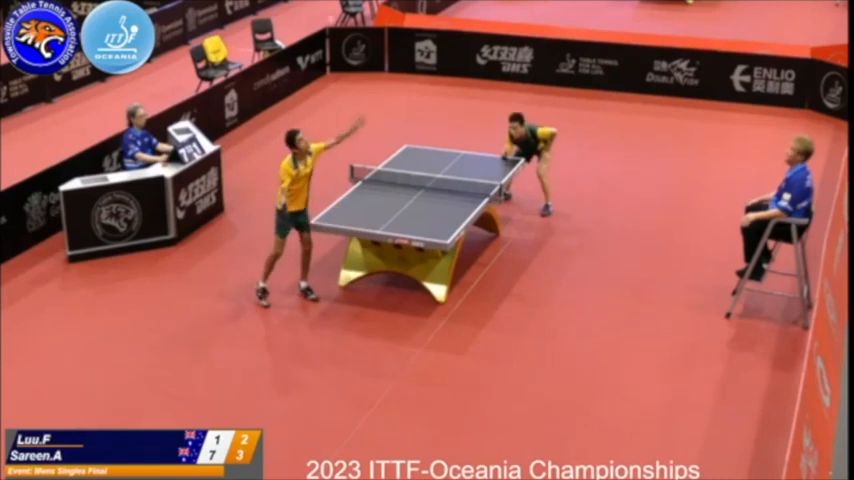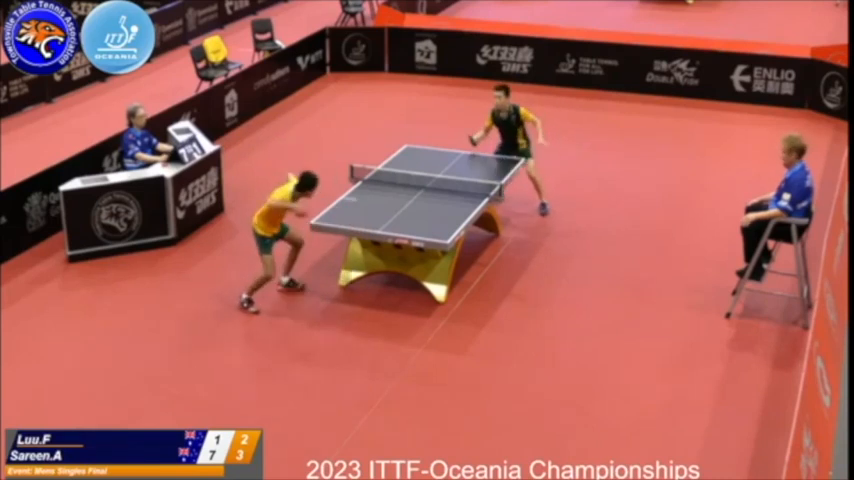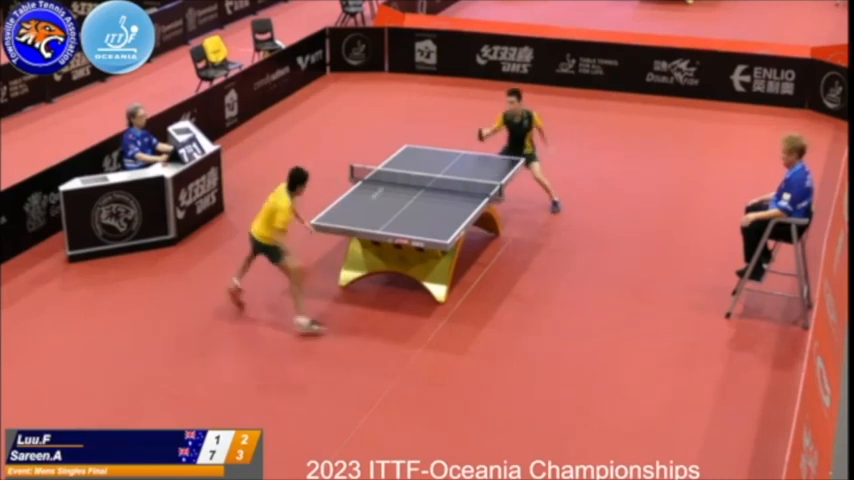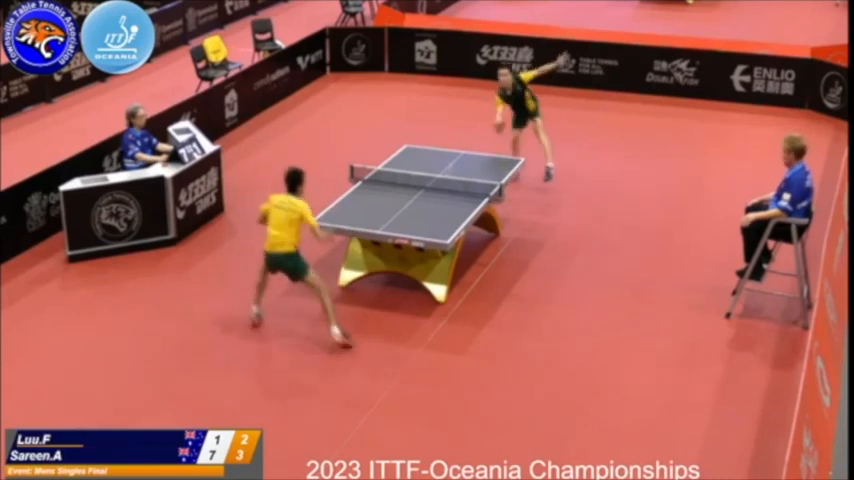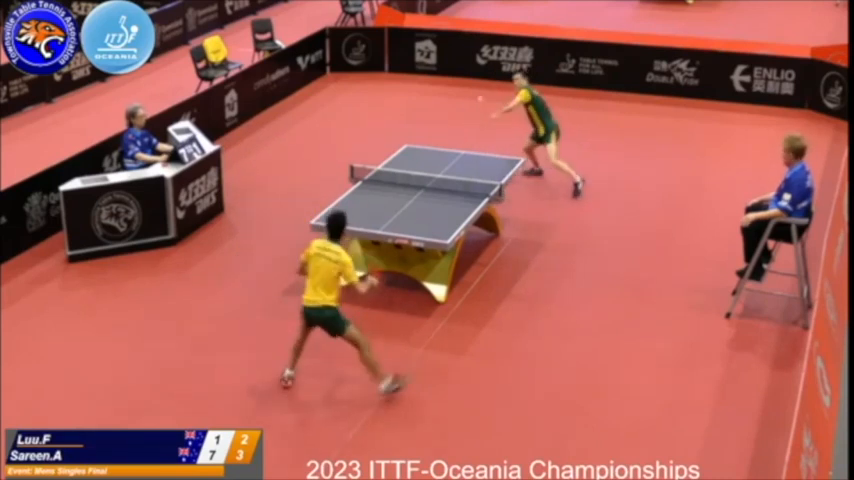
dt=1s
person 1, frame 1
left shoulder: (312, 152)
right shoulder: (287, 166)
left elbow: (335, 141)
right elbow: (283, 191)
left wrist: (354, 128)
right wrist: (282, 202)
left hip: (302, 208)
right hip: (286, 210)
left knee: (307, 246)
right knee: (277, 251)
left ankle: (303, 284)
right ankle: (262, 287)
person 1, frame 2
left shoulder: (295, 183)
right shoulder: (285, 193)
left elbow: (290, 175)
right elbow: (271, 203)
right wrist: (291, 207)
left hip: (276, 224)
right hip: (263, 230)
left knee: (299, 242)
right knee: (269, 274)
left ankle: (285, 280)
right ankle: (246, 297)
person 1, frame 3
left shoulder: (282, 188)
right shoulder: (283, 205)
right elbow: (276, 237)
left wrist: (303, 221)
right wrist: (291, 258)
left hip: (256, 234)
right hip: (267, 241)
left knee: (251, 255)
right knee: (296, 276)
left ankle: (237, 285)
right ankle: (302, 321)
person 1, frame 4
left shoulder: (274, 199)
right shoulder: (301, 206)
left elbow: (261, 220)
right elbow: (319, 235)
left hip: (271, 253)
right hip: (289, 255)
left knee: (264, 271)
right knee: (322, 289)
left ankle: (256, 311)
right ankle: (336, 330)
person 1, frame 5
left shoulder: (314, 246)
right shoulder: (343, 258)
left elbow: (302, 270)
right elbow: (361, 289)
right wrist: (370, 281)
left hip: (308, 307)
right hip: (327, 310)
left knee: (303, 335)
right knee: (362, 344)
left ankle: (289, 374)
right ankle: (384, 383)
person 2, frame 1
left shoulder: (799, 178)
right shoulder: (797, 170)
left elbow: (784, 211)
right elbow: (781, 193)
left wrist: (755, 216)
right wrist: (760, 199)
right hip: (789, 213)
left knee: (750, 226)
right knee: (751, 208)
left ankle: (757, 267)
right ankle: (764, 257)
person 2, frame 2
left shoulder: (797, 178)
right shoulder: (798, 170)
left elbow: (784, 211)
right elbow: (781, 194)
left wrist: (755, 216)
right wrist: (760, 199)
right hip: (790, 214)
left knee: (749, 226)
right knee: (751, 209)
left ankle: (756, 268)
right ankle: (764, 257)
person 2, frame 3
left shoulder: (797, 178)
right shoulder: (798, 170)
left elbow: (784, 211)
right elbow: (781, 194)
left wrist: (755, 216)
right wrist: (760, 199)
right hip: (791, 214)
left knee: (749, 226)
right knee: (751, 209)
left ankle: (757, 268)
right ankle: (764, 257)
person 2, frame 4
left shoulder: (797, 178)
right shoulder: (799, 170)
left elbow: (784, 211)
right elbow: (781, 194)
left wrist: (755, 216)
right wrist: (760, 199)
right hip: (791, 214)
left knee: (750, 226)
right knee: (751, 209)
left ankle: (756, 268)
right ankle: (764, 257)
person 2, frame 5
left shoulder: (797, 178)
right shoulder: (798, 170)
left elbow: (784, 211)
right elbow: (781, 194)
left wrist: (755, 216)
right wrist: (760, 199)
right hip: (792, 214)
left knee: (750, 226)
right knee: (751, 209)
left ankle: (756, 268)
right ankle: (764, 257)
person 3, frame 1
left shoulder: (535, 132)
right shoulder: (511, 135)
left elbow: (554, 132)
right elbow: (508, 151)
left wrist: (547, 149)
right wrist: (506, 153)
left hip: (541, 148)
right hip: (525, 148)
left knee: (541, 173)
left ankle: (548, 204)
right ankle: (506, 192)
person 3, frame 2
left shoulder: (519, 111)
right shoulder: (494, 113)
left elbow: (536, 121)
right elbow: (486, 130)
left wrist: (540, 137)
right wrist: (475, 138)
left hip: (522, 145)
right hip: (506, 146)
left knee: (531, 174)
left ankle: (543, 202)
person 3, frame 3
left shoulder: (531, 116)
right shoulder: (505, 116)
left elbow: (540, 129)
right elbow: (494, 129)
right wrist: (485, 133)
left hip: (527, 151)
right hip: (510, 149)
left knee: (538, 176)
left ankle: (554, 200)
person 3, frame 4
left shoulder: (519, 79)
right shoulder: (501, 94)
left elbow: (538, 71)
right elbow: (500, 112)
left wrist: (557, 64)
right wrist: (498, 121)
left hip: (531, 108)
right hip: (519, 113)
left knee: (539, 133)
right knee: (515, 139)
left ankle: (549, 165)
person 3, frame 5
left shoulder: (525, 92)
right shoulder: (531, 92)
left elbow: (512, 106)
left wrist: (499, 113)
left hip: (549, 129)
right hip: (542, 129)
left knee: (553, 161)
right knee: (527, 149)
left ankle: (577, 180)
right ankle: (537, 168)
